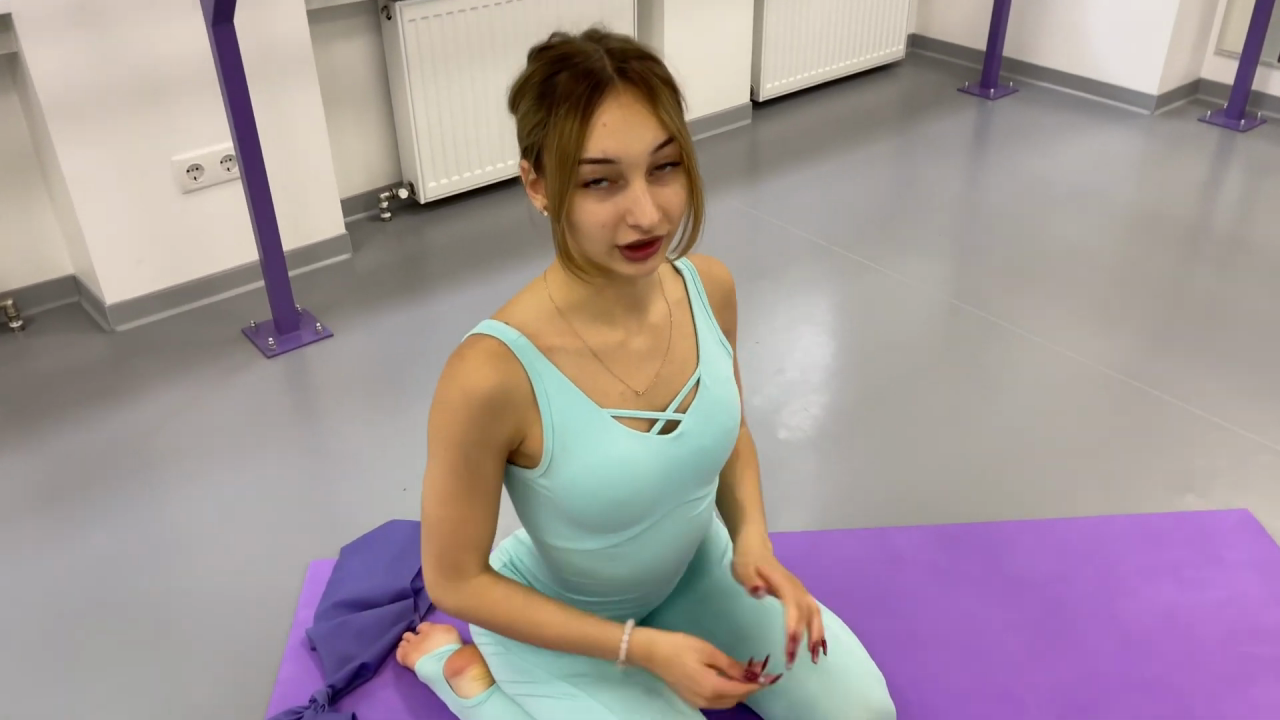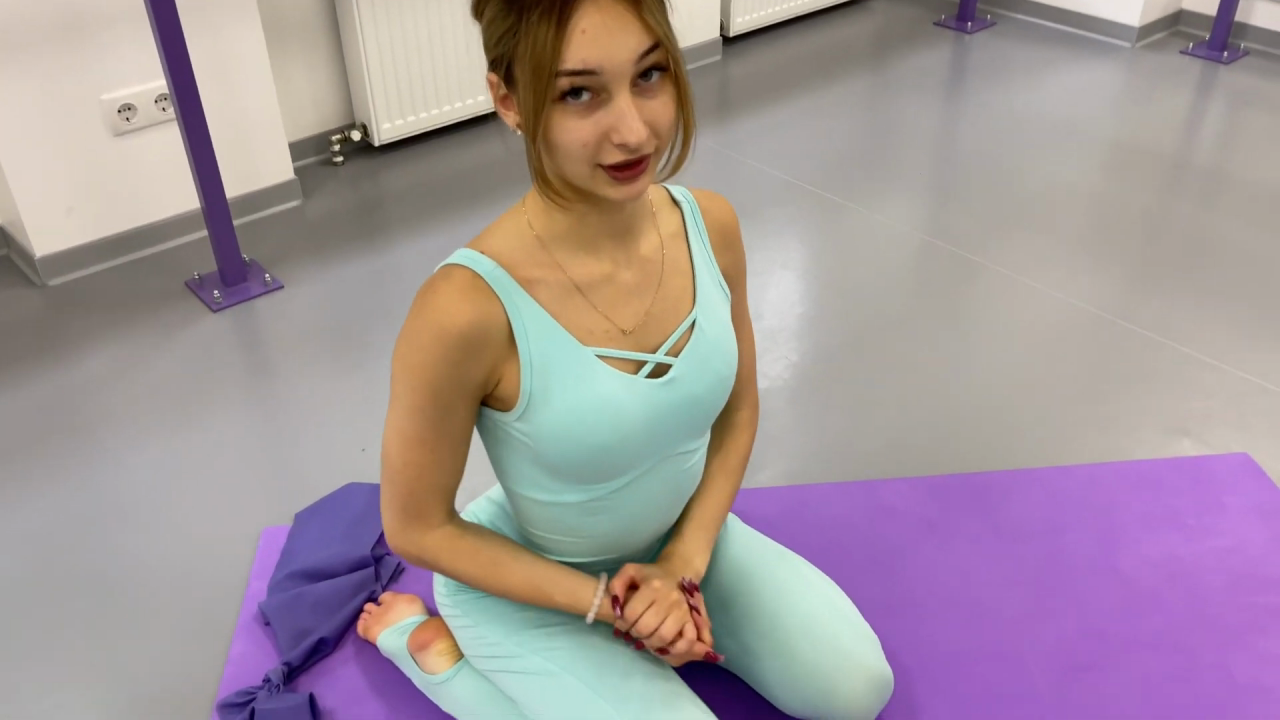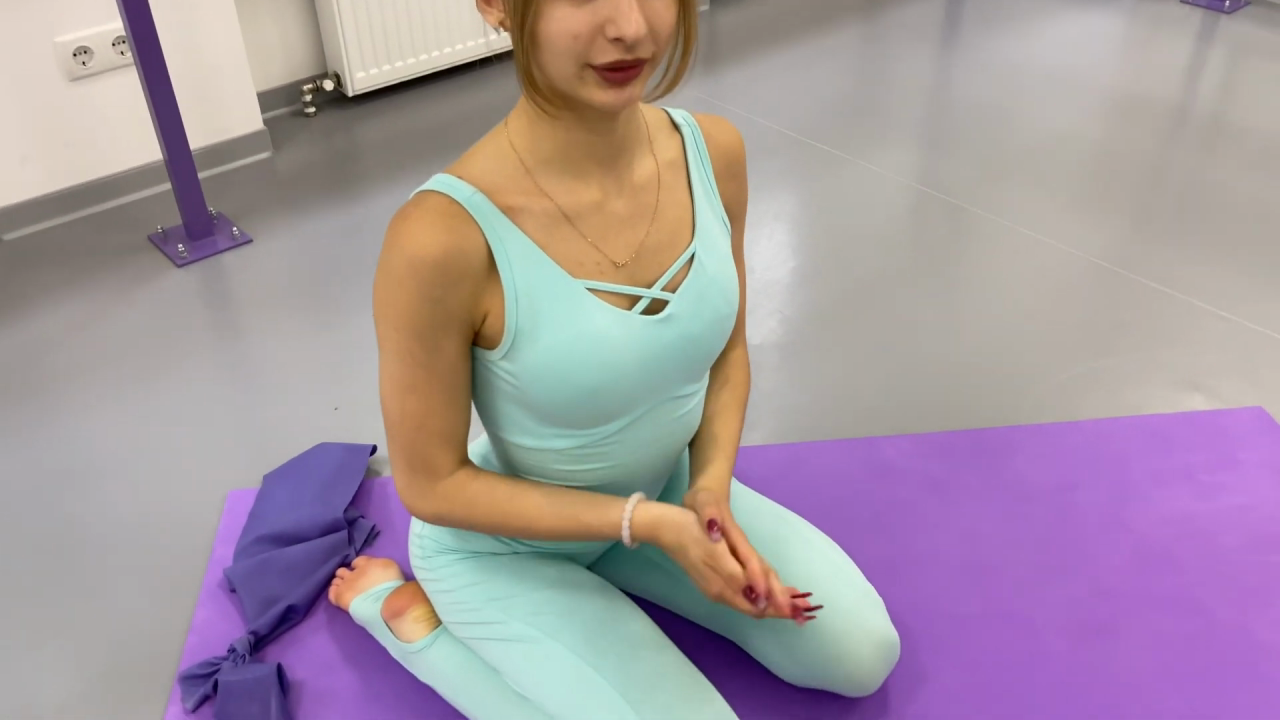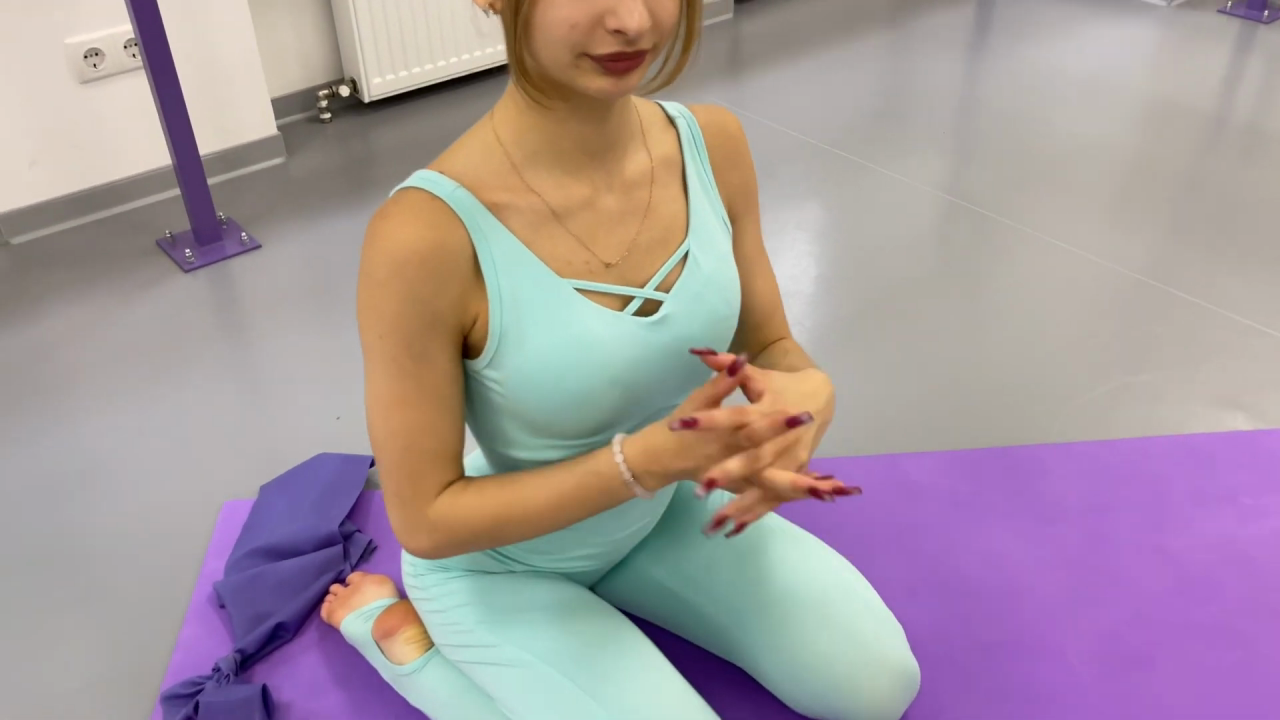
dt=0.5s
person 1, frame 1
left shoulder: (709, 288)
right shoulder: (491, 375)
right elbow: (455, 580)
left wrist: (754, 543)
right wrist: (643, 650)
left hip: (688, 569)
right hip: (557, 620)
person 1, frame 2
left shoulder: (708, 225)
right shoulder: (467, 310)
left elbow: (736, 412)
right elbow: (415, 527)
left wrist: (682, 562)
right wrist: (600, 603)
left hip: (672, 542)
right hip: (527, 585)
person 1, frame 3
left shoulder: (712, 152)
right shoulder: (443, 237)
left elbow: (726, 348)
right elbow: (431, 486)
left wrist: (712, 492)
right wrist: (649, 523)
left hip: (662, 492)
right hip: (509, 544)
left knee: (863, 655)
person 1, frame 4
left shoulder: (711, 146)
right shoulder: (428, 234)
left elbow: (769, 346)
right elbow: (426, 520)
left wrist: (804, 395)
right wrist: (649, 452)
left hip: (659, 507)
right hip: (501, 563)
